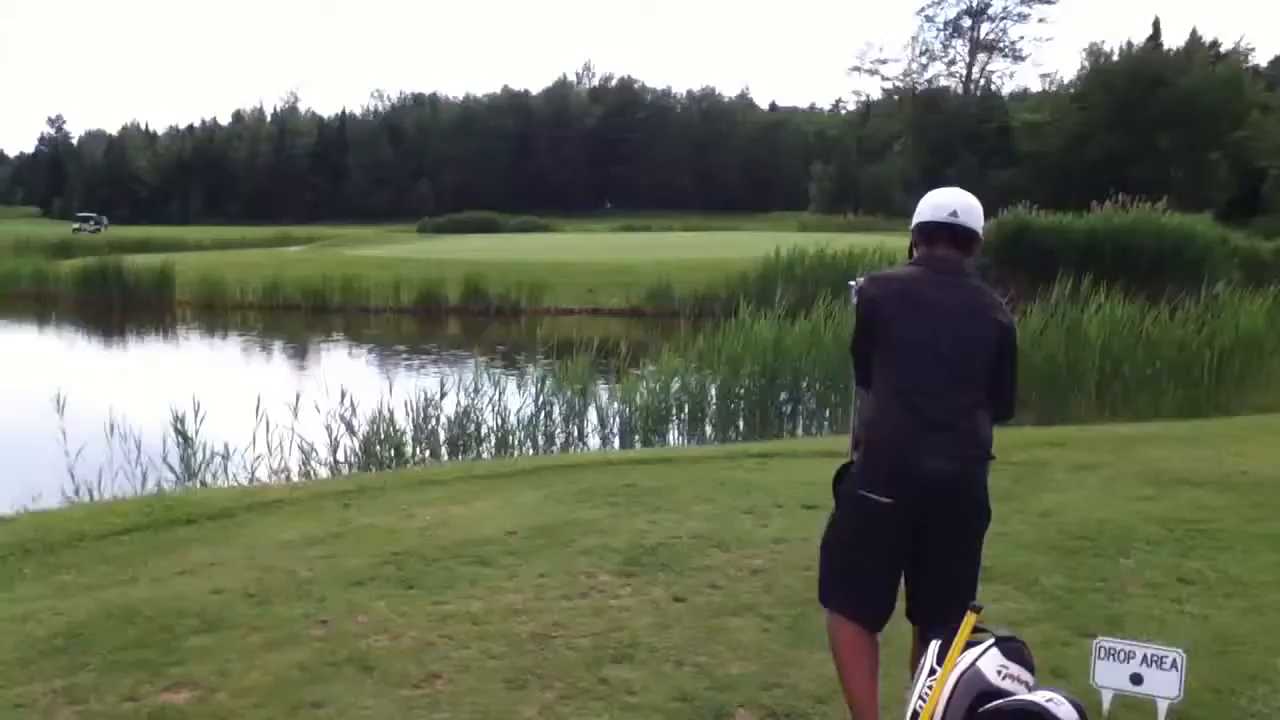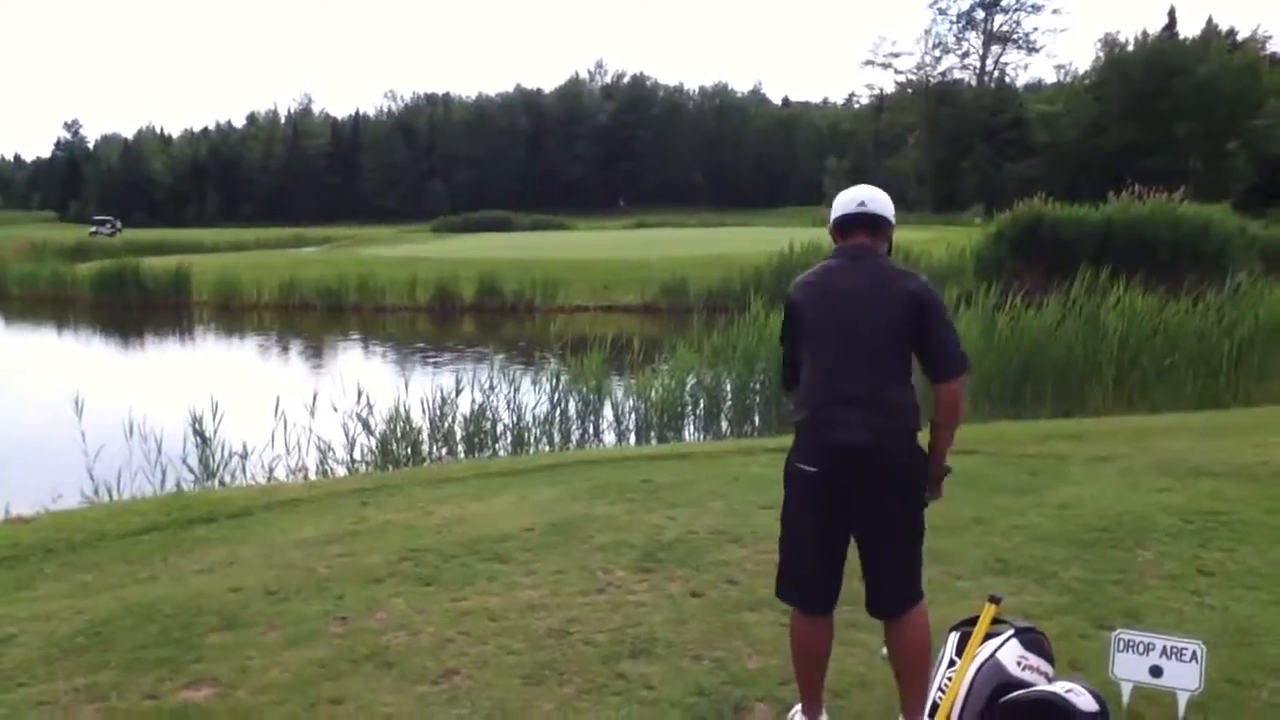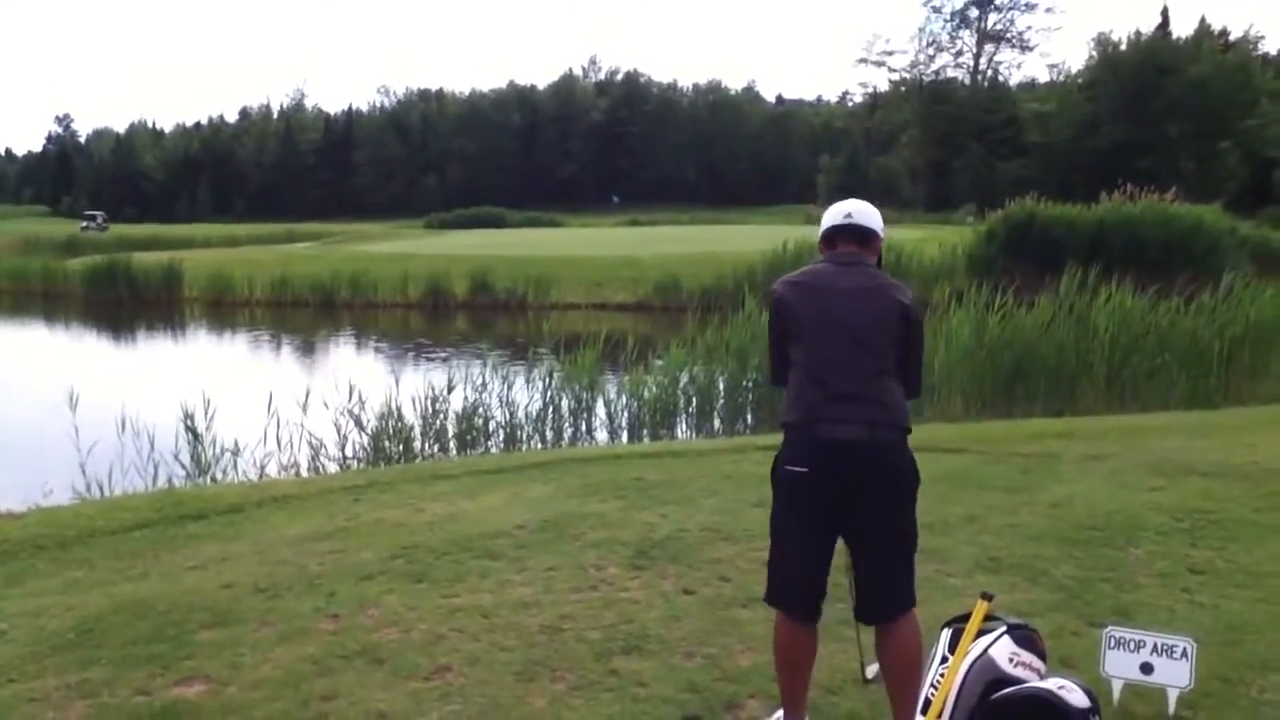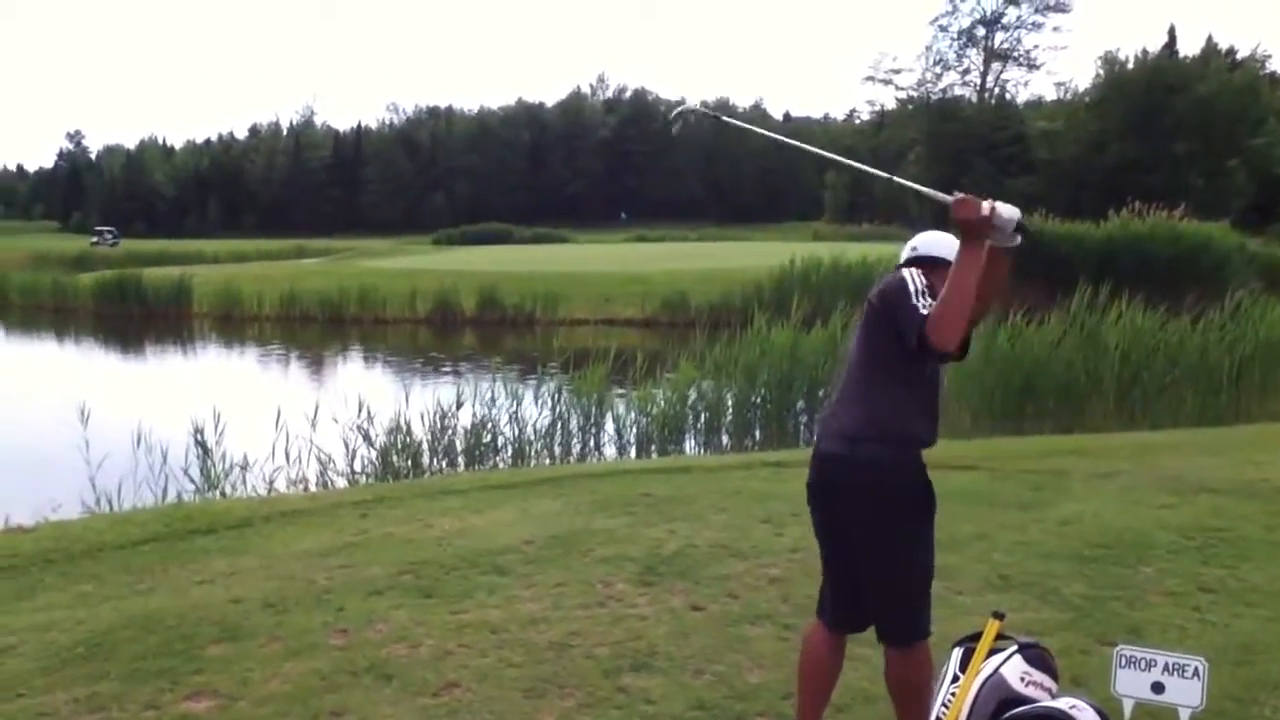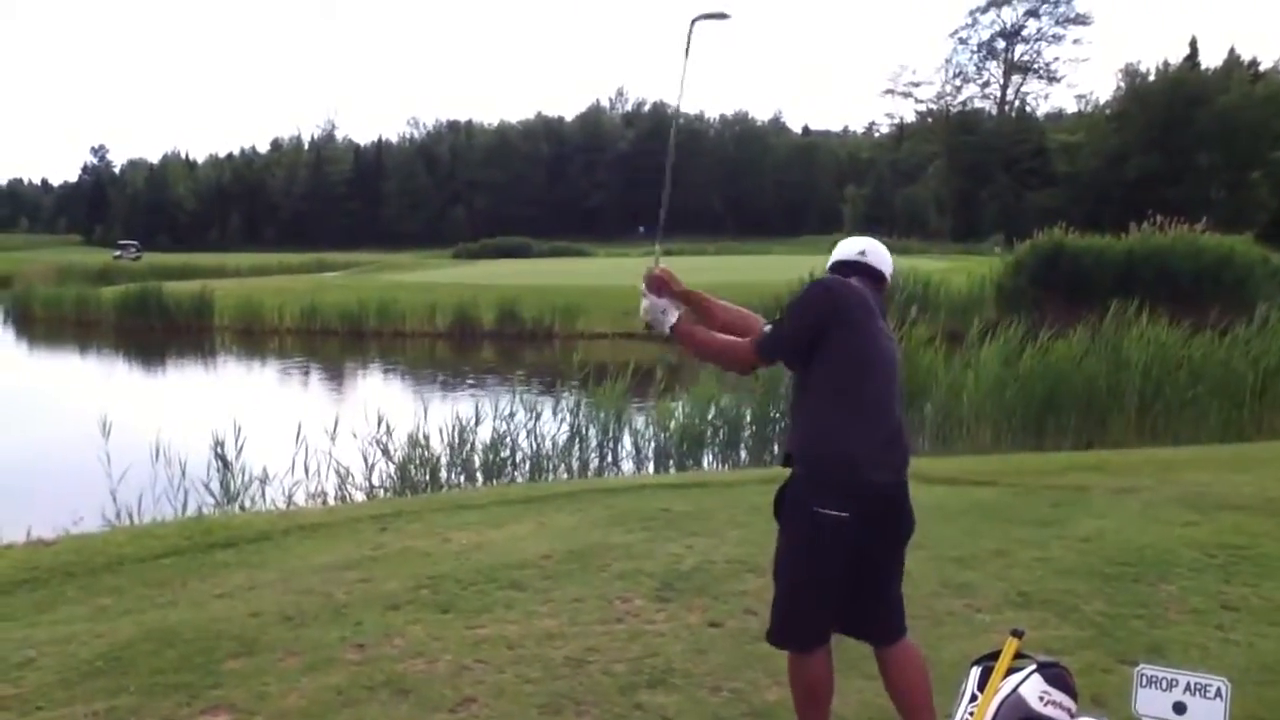
dt=1s
person 1, frame 1
left shoulder: (878, 292)
right shoulder: (995, 313)
right elbow: (999, 408)
left hip: (885, 472)
right hip: (961, 481)
left knee: (849, 609)
right knee: (940, 623)
person 1, frame 2
left shoulder: (802, 291)
right shoulder: (915, 290)
right elbow: (949, 383)
right wrist: (937, 459)
left hip: (819, 452)
right hip: (891, 453)
left knee: (809, 597)
right knee: (901, 599)
person 1, frame 3
left shoulder: (787, 291)
right shoulder: (900, 299)
right elbow: (907, 388)
left hip: (808, 453)
right hip: (882, 454)
left knee: (795, 601)
right knee: (892, 606)
person 1, frame 4
left shoulder: (899, 303)
right shoulder: (905, 284)
left elbow: (967, 311)
right elbow: (944, 338)
left wrist: (995, 244)
right wrist: (973, 245)
left hip: (834, 467)
right hip: (881, 472)
left knee: (834, 612)
right knee: (904, 625)
person 1, frame 5
left shoulder: (830, 294)
right shoulder: (877, 328)
left elbow: (752, 354)
right elbow: (765, 330)
left wrist: (672, 323)
right wrist: (682, 294)
left hip: (826, 494)
right hip: (886, 496)
left knee: (806, 634)
right knee: (889, 632)
